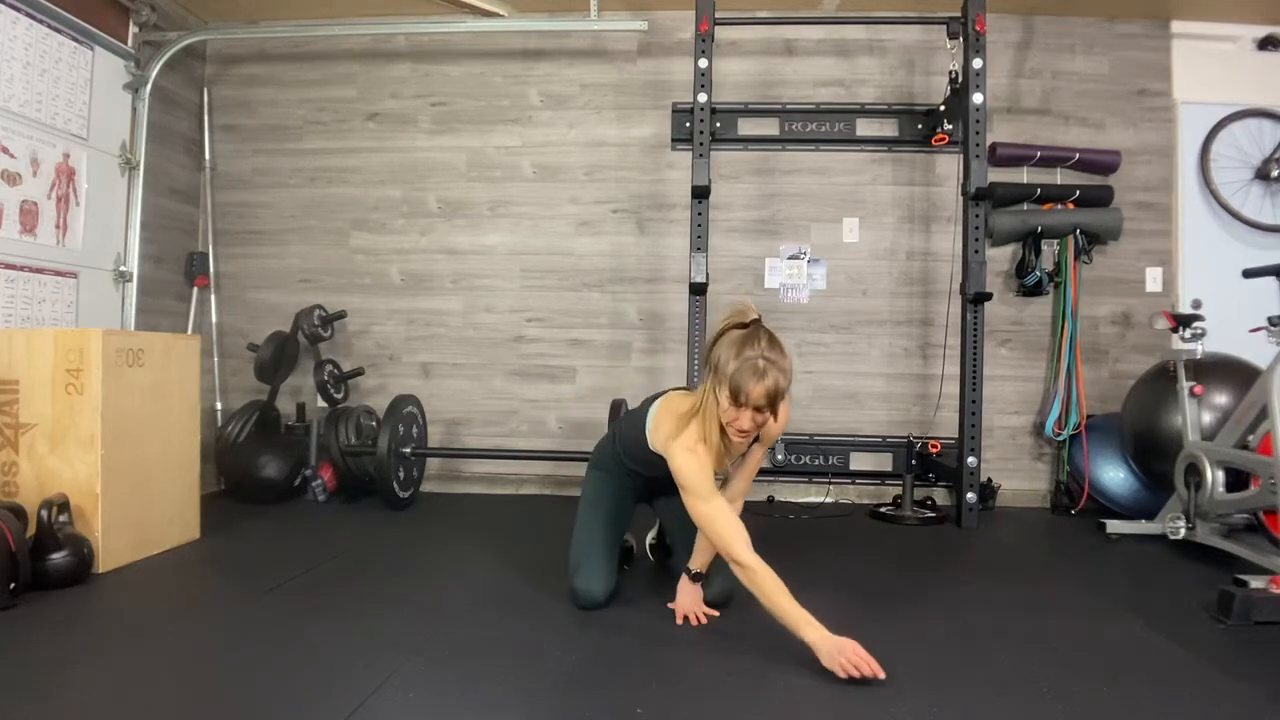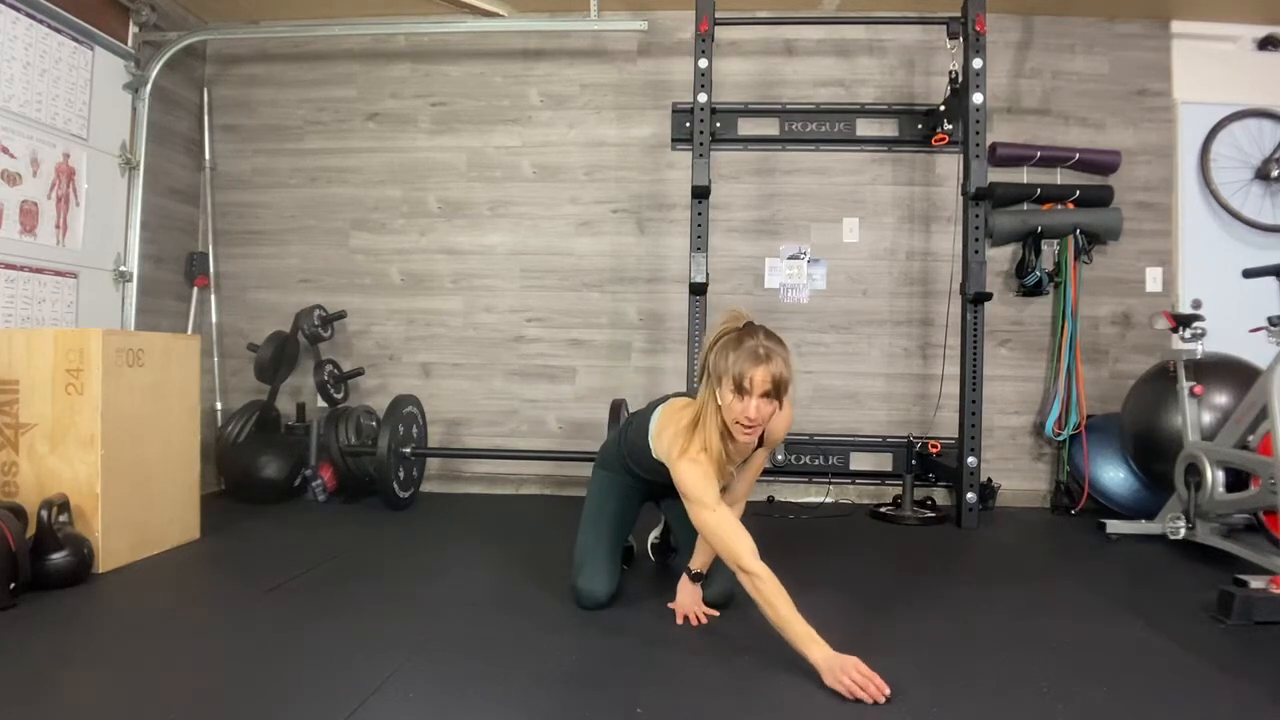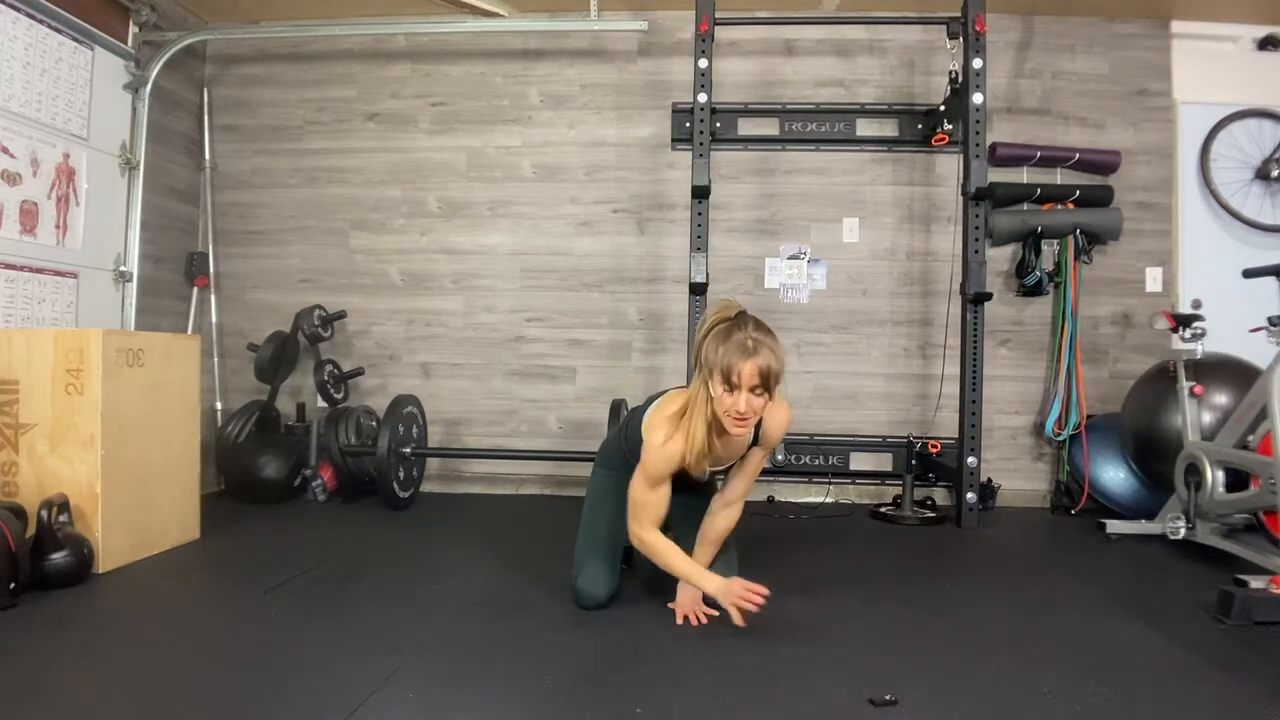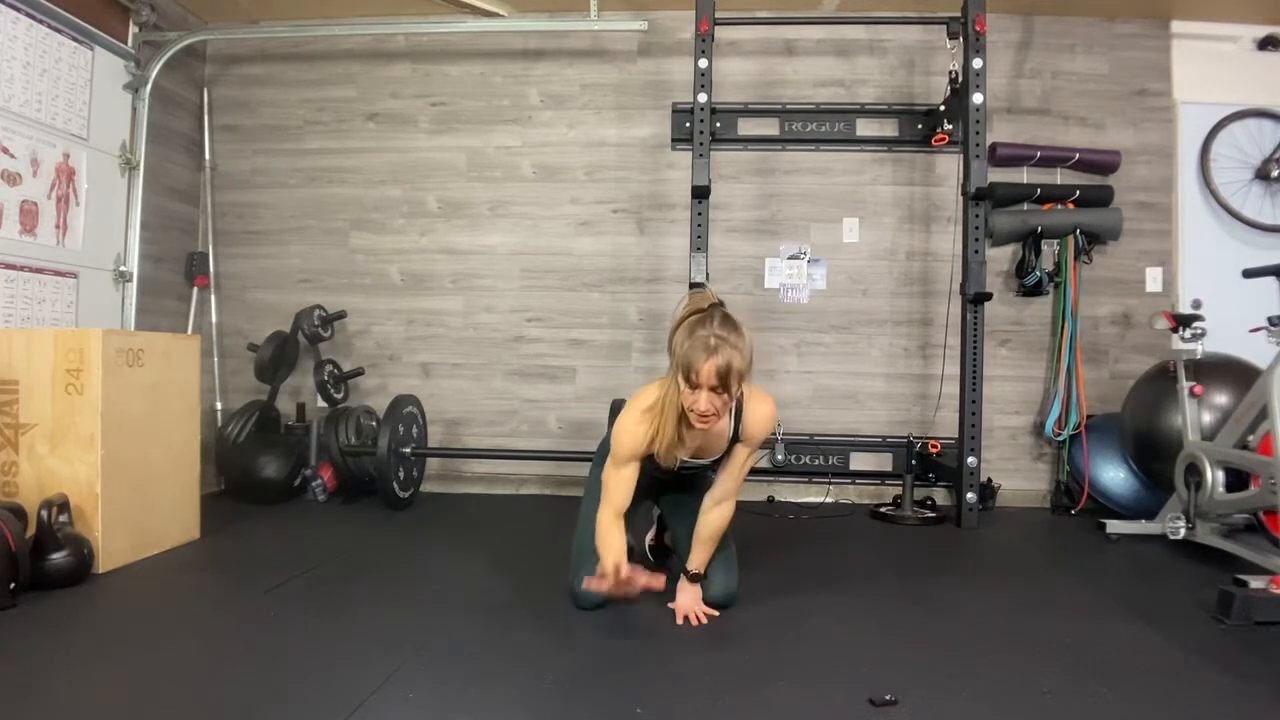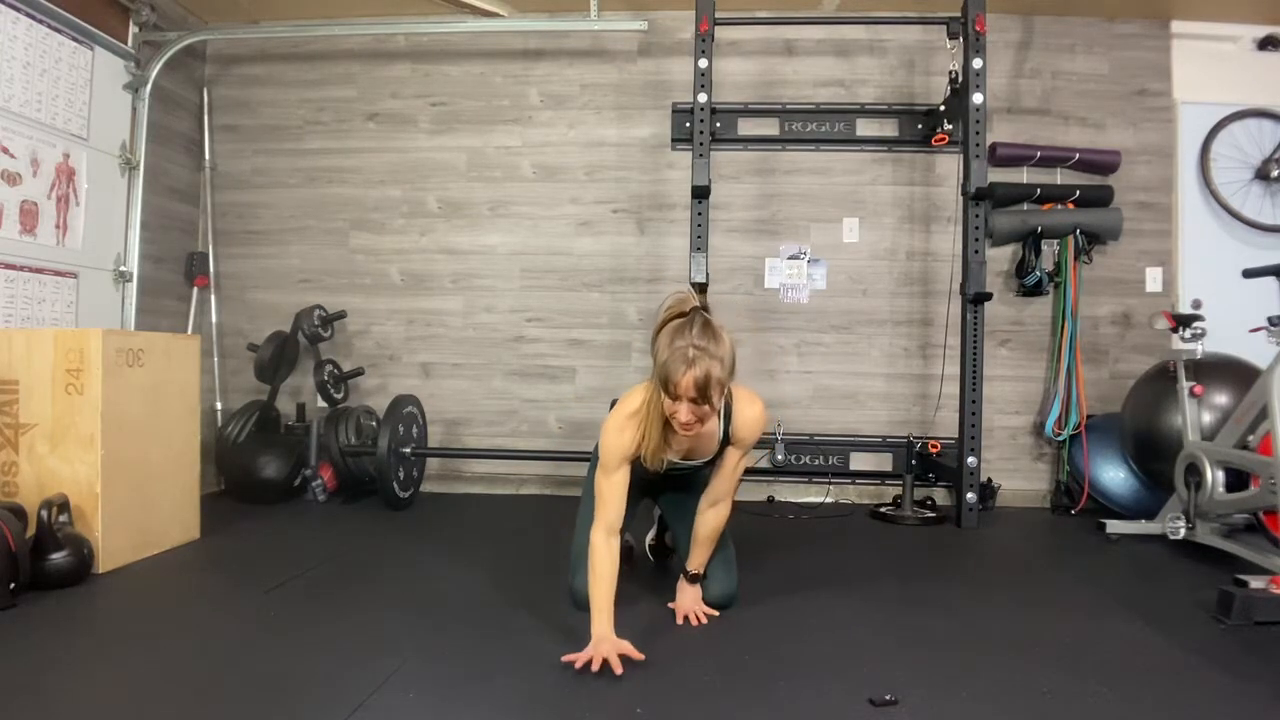
dt=0.4s
person 1, frame 1
left shoulder: (770, 419)
right shoulder: (687, 439)
left elbow: (731, 501)
right elbow: (742, 557)
left wrist: (692, 576)
right wrist: (821, 640)
left hip: (676, 481)
right hip: (619, 469)
left knee: (716, 591)
right knee: (590, 592)
left ankle: (664, 542)
right ankle: (618, 544)
person 1, frame 2
left shoulder: (777, 421)
right shoulder: (690, 447)
left elbow: (732, 504)
right elbow: (749, 567)
left wrist: (693, 575)
right wrist: (824, 658)
left hip: (681, 480)
right hip: (625, 470)
left knee: (718, 590)
right knee: (593, 592)
left ankle: (669, 536)
right ankle: (620, 541)
person 1, frame 3
left shoulder: (774, 420)
right shoulder: (671, 433)
left elbow: (729, 502)
right elbow: (642, 531)
left wrist: (689, 578)
right wrist: (713, 585)
left hip: (692, 480)
right hip: (624, 466)
left knee: (718, 582)
right knee: (591, 593)
right ankle: (616, 546)
person 1, frame 4
left shoulder: (758, 414)
right shoulder: (641, 416)
left elbow: (721, 500)
right elbow: (609, 513)
left wrist: (691, 577)
right wrist: (616, 568)
left hip: (691, 480)
right hip: (627, 470)
left knee: (720, 593)
right knee: (589, 593)
left ankle: (666, 539)
right ankle: (651, 528)
person 1, frame 5
left shoulder: (748, 415)
right shoulder: (628, 418)
left elbow: (716, 502)
right elbow: (604, 530)
left wrist: (690, 578)
right wrist: (602, 633)
left hip: (690, 479)
right hip: (627, 471)
left knee: (719, 593)
right knee: (585, 593)
left ankle: (667, 534)
right ankle: (625, 551)
